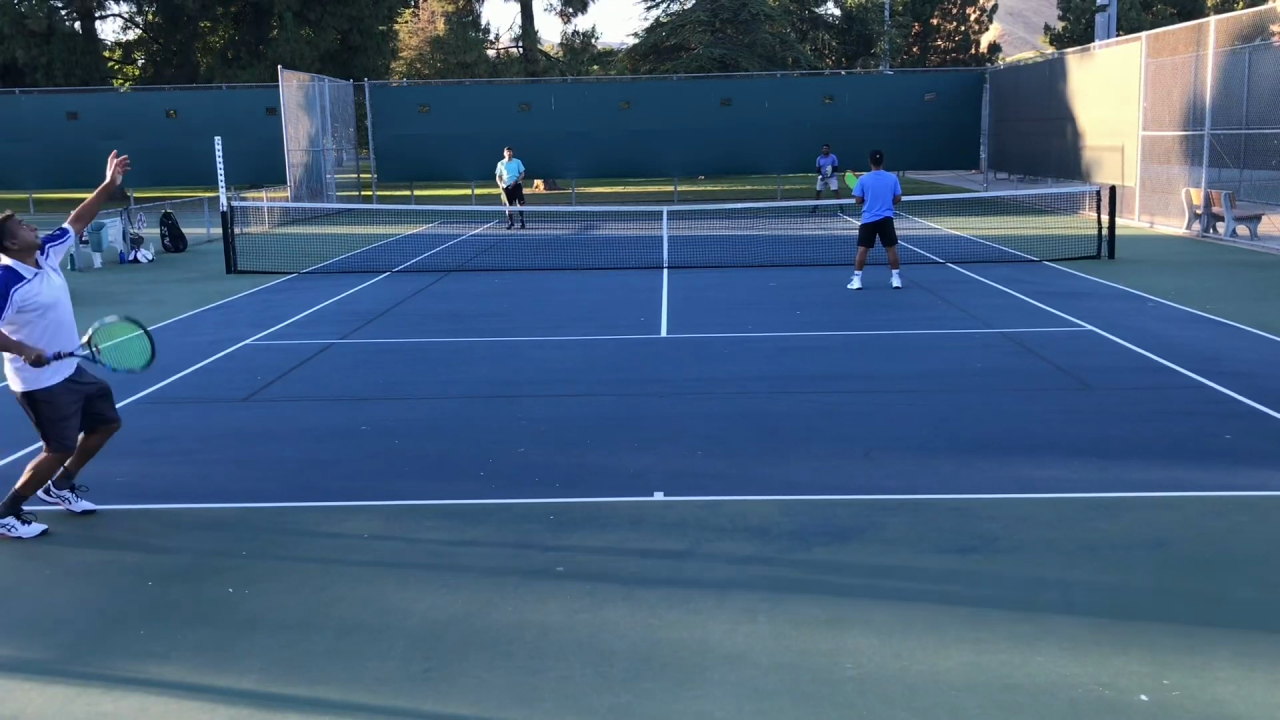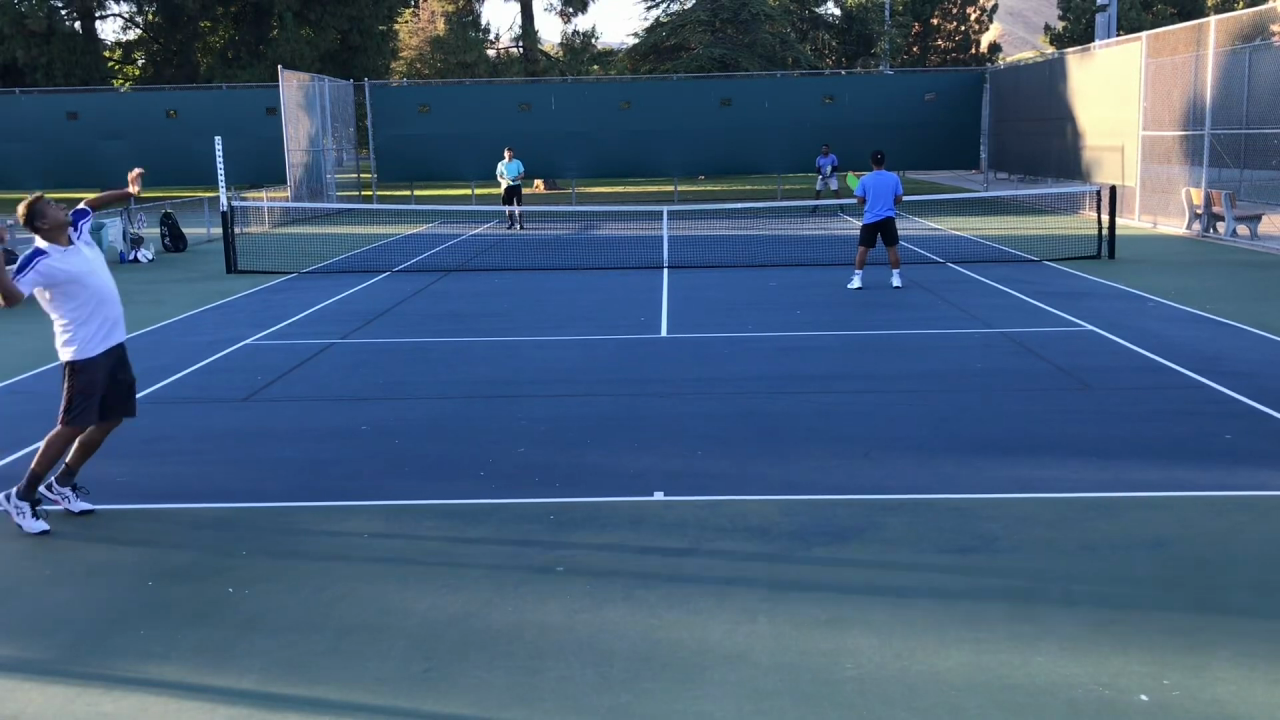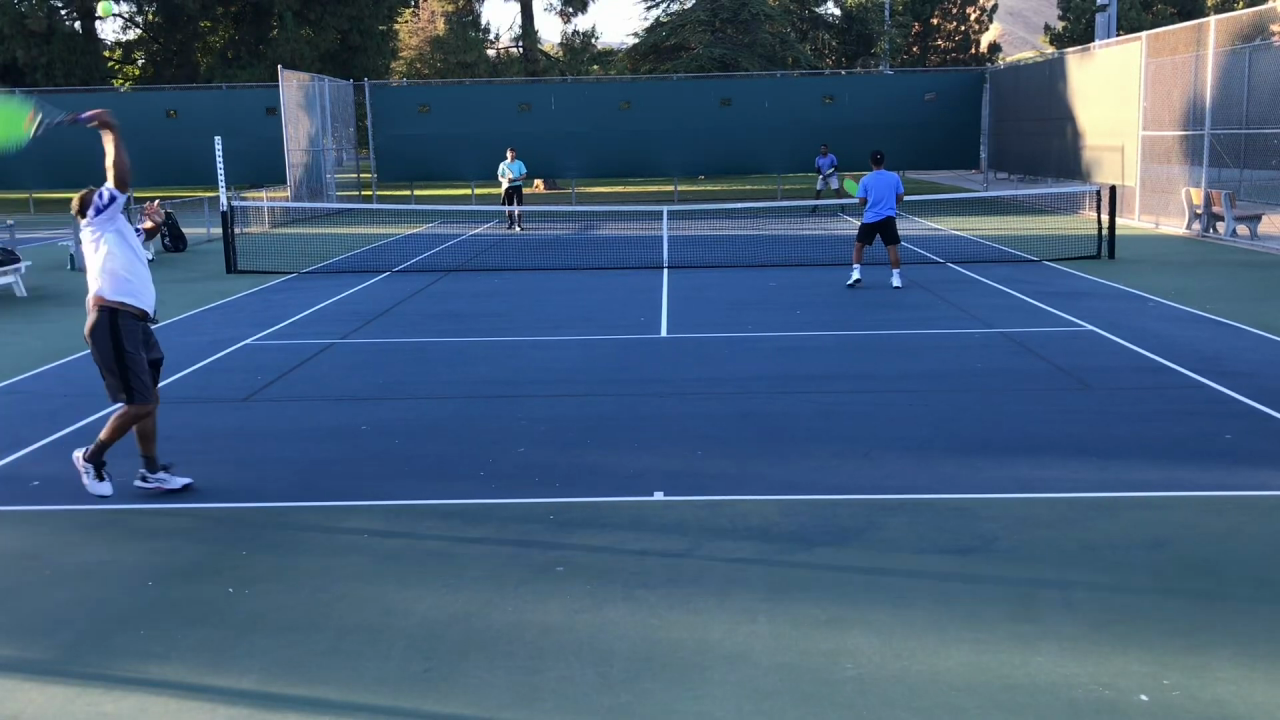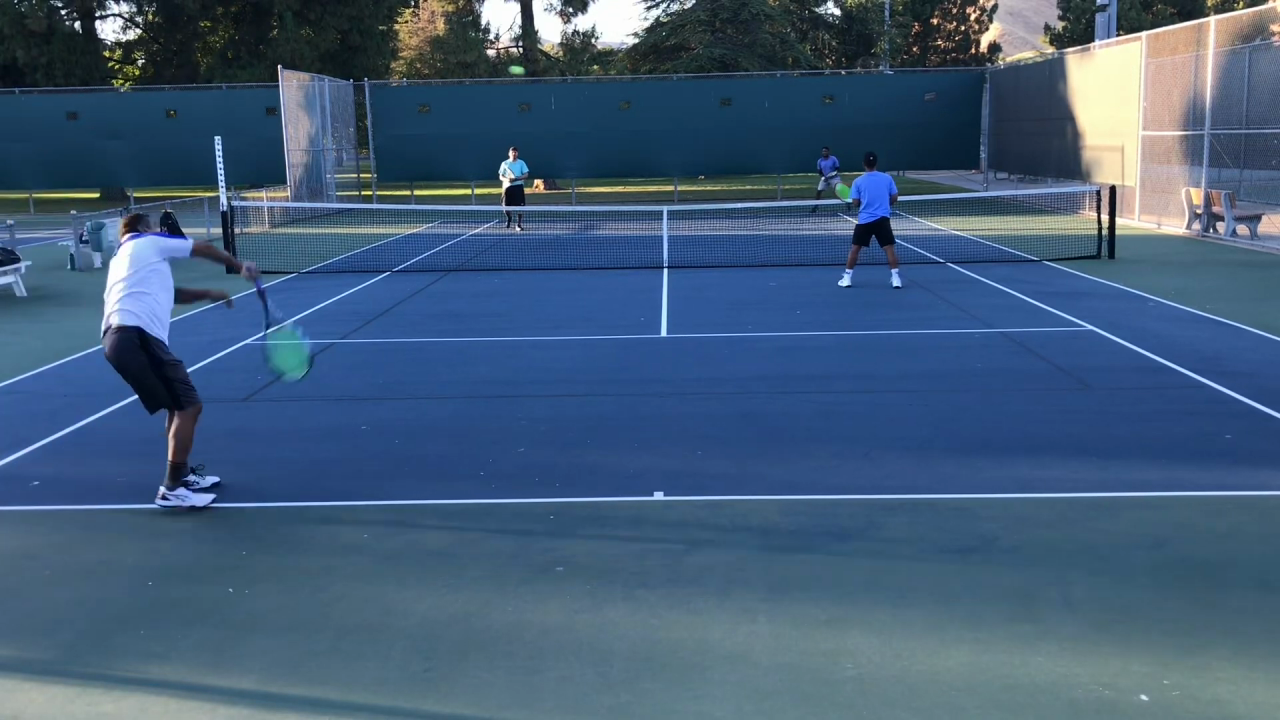
dt=0.2s
person 1, frame 1
left shoulder: (46, 255)
left elbow: (78, 219)
left wrist: (112, 183)
left hip: (70, 369)
right hip: (41, 382)
left knee: (106, 423)
right knee: (60, 450)
left ankle: (60, 486)
person 1, frame 2
left shoulder: (78, 230)
right shoulder: (37, 261)
left elbow: (91, 204)
left wrist: (127, 190)
left hip: (113, 344)
right hip: (86, 353)
left knee: (111, 418)
right knee: (72, 427)
left ankle: (62, 482)
person 1, frame 3
left shoulder: (114, 229)
right shoulder: (101, 218)
left elbow: (146, 233)
right elbow: (118, 175)
left wrist: (153, 222)
right wrist: (110, 130)
left hip: (133, 322)
right hip: (115, 321)
left knee: (147, 401)
right knee: (140, 406)
left ankle: (152, 470)
right ankle: (93, 456)
person 1, frame 4
left shoulder: (125, 257)
right shoulder: (153, 243)
left elbow: (167, 295)
right elbow: (202, 249)
left wrist: (210, 294)
right wrist: (238, 265)
left hip: (120, 339)
right hip: (136, 337)
left knee: (177, 407)
right knee: (188, 406)
left ankle: (182, 475)
right ankle: (171, 489)
